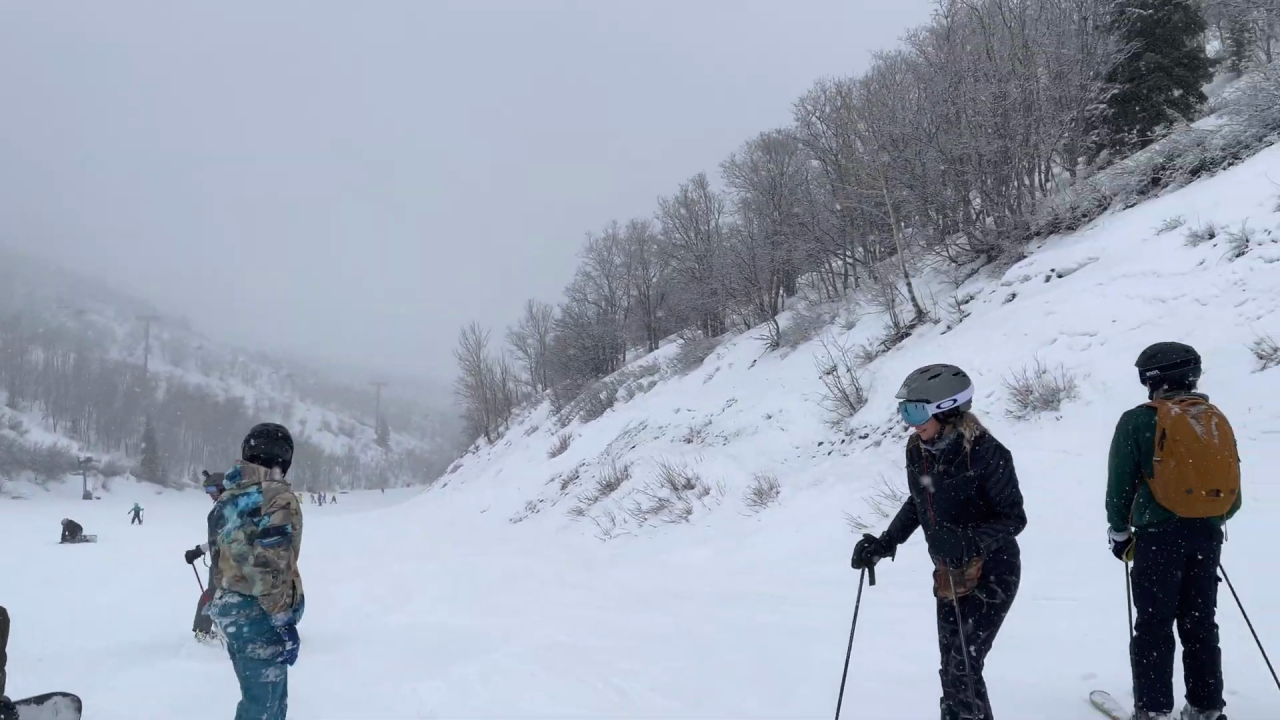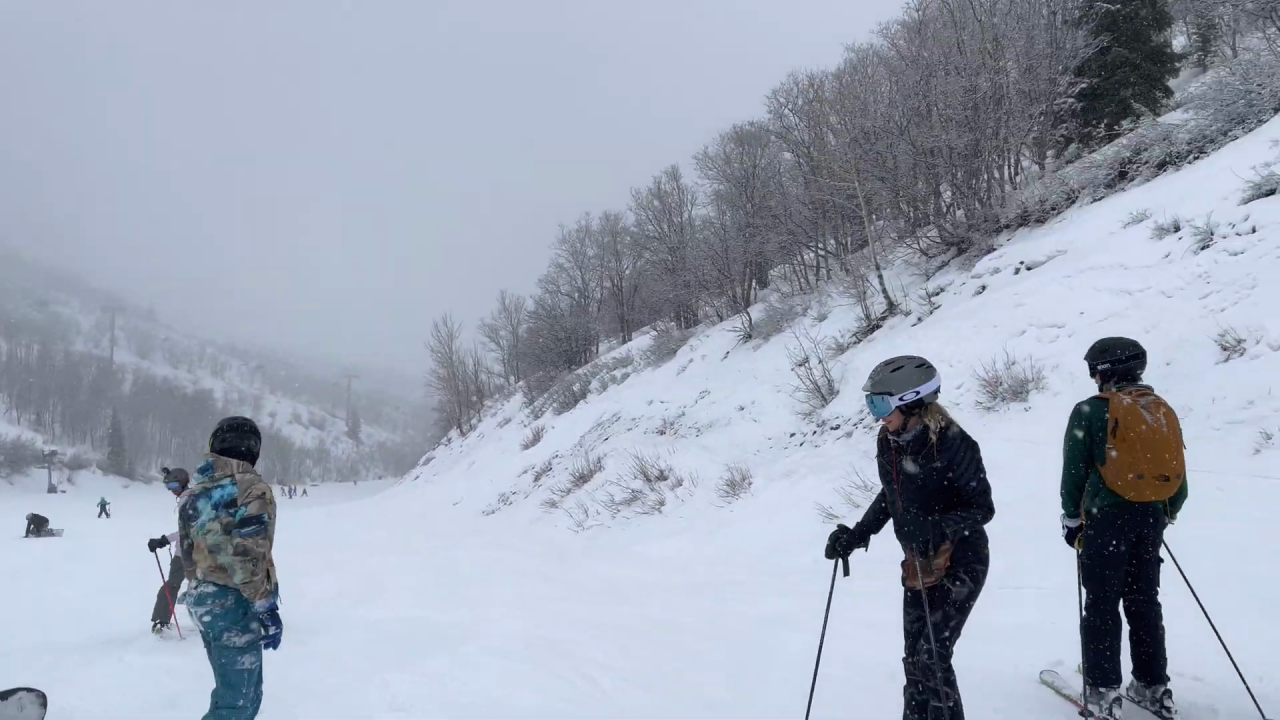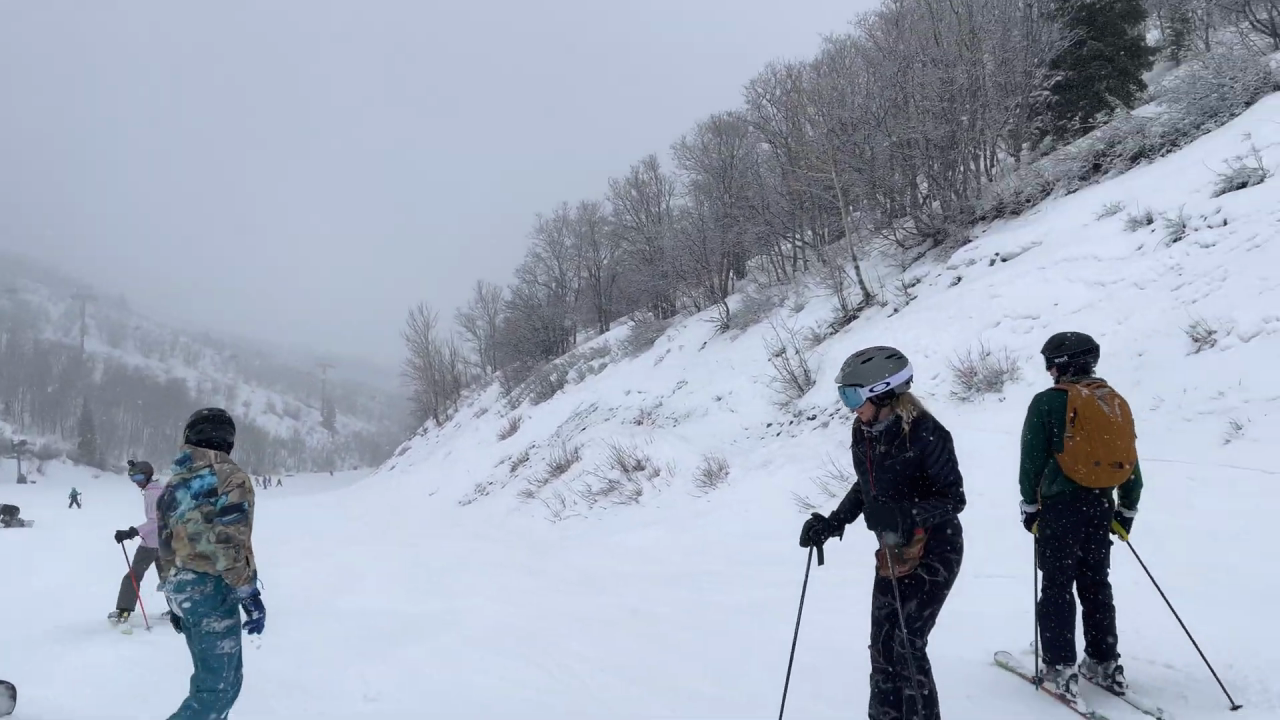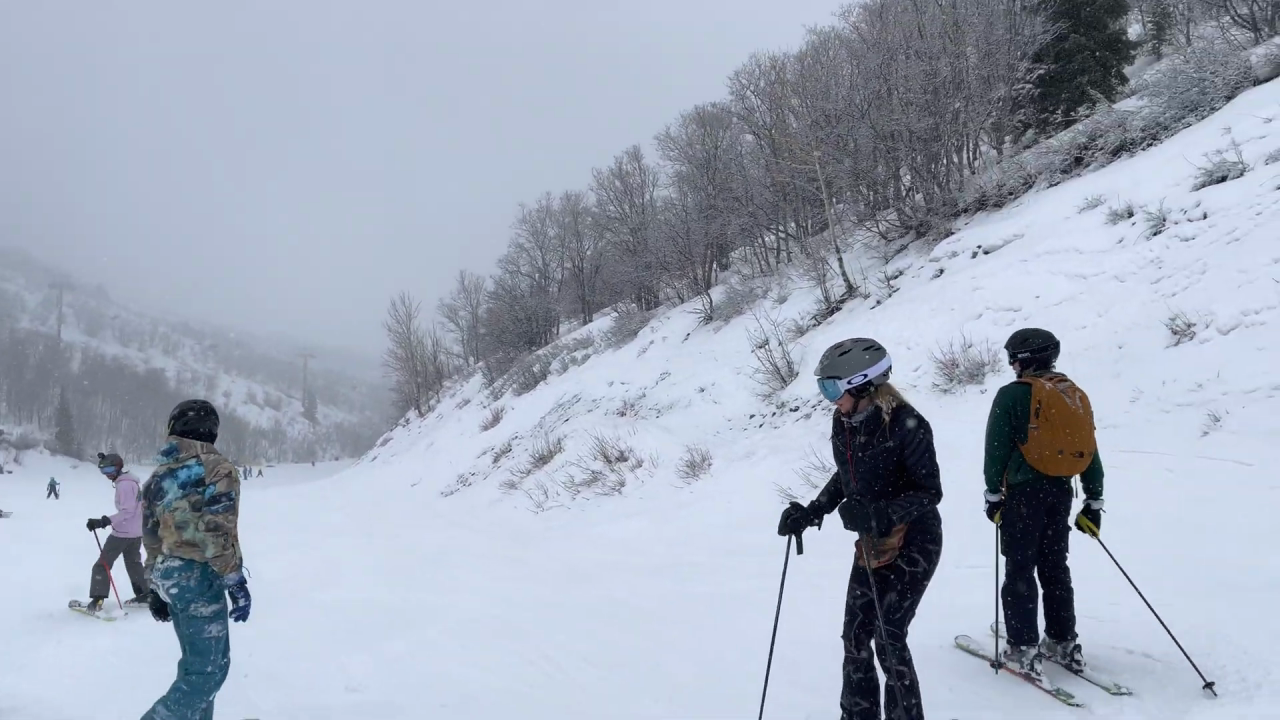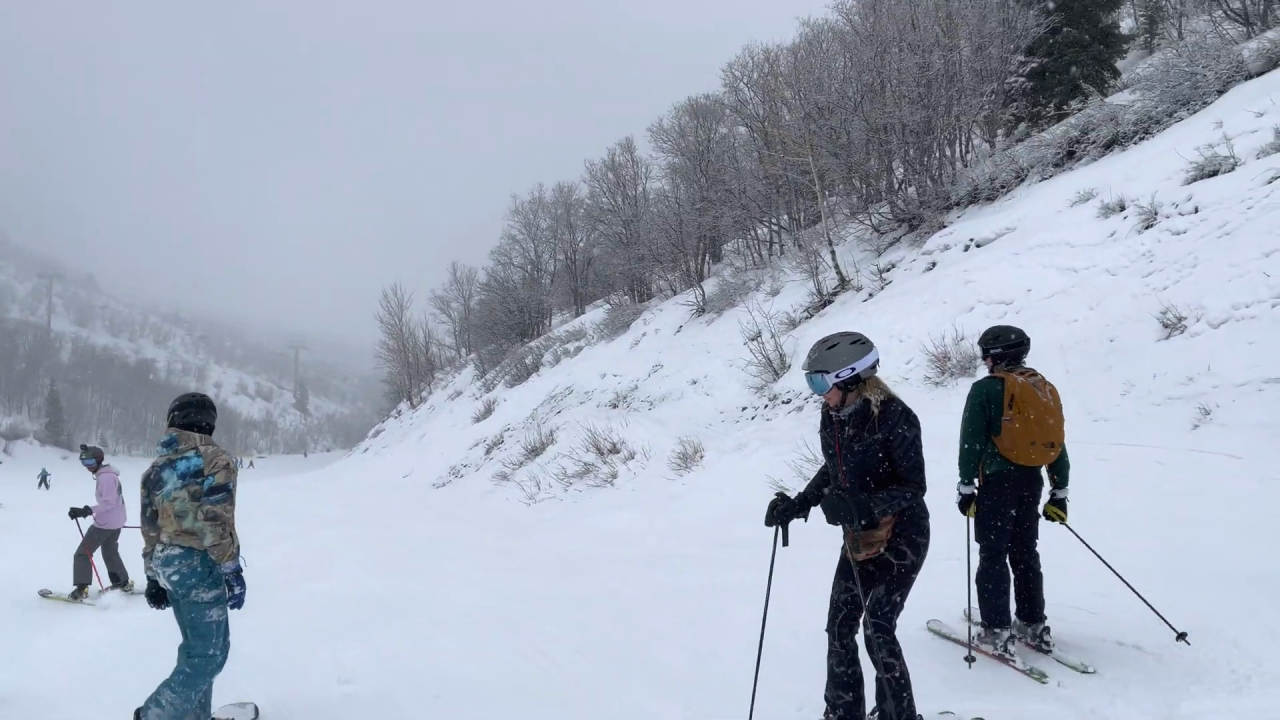
dt=0.1s
person 1, frame 1
left shoulder: (986, 452)
right shoulder: (917, 450)
left elbow: (1013, 518)
left wrist: (970, 542)
right wrist: (883, 543)
left hip: (992, 573)
right hip: (950, 575)
left knee: (964, 669)
right knee: (951, 670)
person 1, frame 2
left shoulder: (953, 443)
right shoulder: (889, 440)
left elbow: (982, 509)
left wrist: (933, 527)
right wrist: (858, 533)
left hip: (960, 562)
right hip: (919, 564)
left knee: (932, 656)
right knee: (915, 657)
person 1, frame 3
left shoulder: (925, 433)
right shoulder: (864, 431)
left elbow: (953, 499)
left wrist: (904, 517)
right wrist: (832, 523)
left hip: (934, 552)
right hip: (893, 554)
left knee: (906, 646)
right knee: (882, 645)
person 1, frame 4
left shoulder: (906, 424)
right shoulder: (844, 422)
left elbow: (929, 492)
left wrist: (880, 513)
right wrist: (811, 512)
left hip: (913, 542)
right hip: (873, 543)
left knee: (888, 637)
right knee: (855, 634)
person 1, frame 5
left shoulder: (894, 417)
right shoulder: (832, 416)
left elbow: (914, 486)
left wrist: (863, 508)
right wrist: (798, 505)
left hip: (901, 535)
right hip: (860, 537)
left knee: (878, 630)
right knee: (840, 628)
person 2, frame 1
left shoulder: (1138, 420)
right shoulder: (1216, 419)
left elbow: (1119, 483)
right elbow: (1232, 493)
left wrist: (1119, 532)
left hip: (1158, 535)
right hip: (1207, 535)
left knee: (1154, 625)
right knee: (1200, 623)
person 2, frame 2
left shoulder: (1091, 411)
right shoulder: (1163, 411)
left elbow: (1074, 472)
right elbow: (1178, 477)
left wrist: (1071, 520)
right wrist: (1162, 517)
left hip: (1107, 519)
right hip: (1151, 518)
left knee: (1101, 607)
right knee: (1144, 604)
right ankle: (1153, 687)
person 2, frame 3
left shoulder: (1048, 402)
right shoulder: (1115, 402)
left elbow: (1032, 459)
right elbow: (1130, 462)
left wrist: (1029, 505)
right wrist: (1127, 512)
left hip: (1061, 503)
right hip: (1102, 504)
left knee: (1056, 586)
right knee: (1096, 584)
left ankle: (1060, 667)
right ankle: (1104, 663)
person 2, frame 4
left shoulder: (1012, 394)
right shoulder: (1076, 394)
left elbow: (997, 450)
right elbow: (1090, 452)
left wrist: (993, 494)
right wrist: (1094, 503)
left hip: (1025, 492)
right hip: (1061, 492)
left knee: (1020, 571)
right knee: (1055, 568)
left ankle: (1023, 648)
right ankle: (1063, 643)
person 2, frame 5
left shoulder: (986, 389)
right shoulder: (1045, 389)
left elbow: (971, 442)
right elbow: (1057, 444)
left wrist: (966, 486)
right wrist: (1059, 493)
left hip: (998, 481)
right hip: (1031, 481)
left knee: (993, 556)
right knee: (1025, 554)
left ankle: (996, 631)
right ankle: (1033, 625)
person 3, frame 1
left shoulder: (227, 499)
right shoulder: (279, 496)
right elbow: (269, 565)
right wrist: (285, 622)
left hip: (230, 611)
right hip: (259, 617)
person 3, frame 2
left shoulder: (196, 492)
right shoulder: (252, 486)
left elbow: (190, 557)
right elbow: (248, 555)
right wrist: (267, 607)
left hip: (204, 602)
right hip: (233, 603)
left knee: (234, 695)
person 3, frame 3
left shoulder: (173, 484)
right shoulder: (231, 476)
left elbow: (166, 548)
right elbow: (229, 542)
right wrist: (249, 593)
left hip: (181, 590)
right hip: (213, 591)
left knee: (211, 682)
right knee: (219, 689)
person 3, frame 4
left shoulder: (158, 476)
right shoulder: (217, 467)
left elbow: (151, 538)
right elbow: (217, 530)
left wrist: (156, 588)
right wrist: (236, 580)
left hip: (169, 578)
right hip: (199, 577)
left knee: (197, 665)
right knee: (207, 671)
person 3, frame 5
left shoulder: (157, 467)
right shoulder: (216, 459)
left elbow: (149, 527)
right elbow: (215, 519)
left wrist: (154, 576)
right wrist: (231, 569)
left hip: (168, 565)
right hip: (198, 565)
left knee: (197, 650)
right knee: (208, 656)
